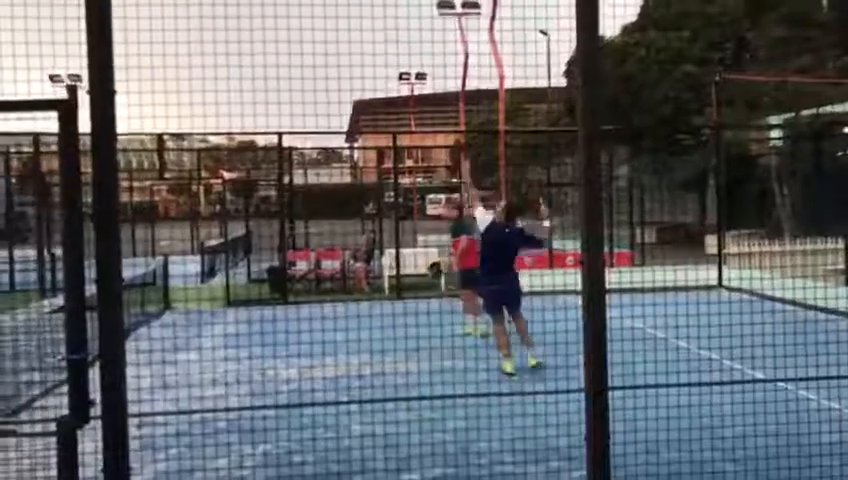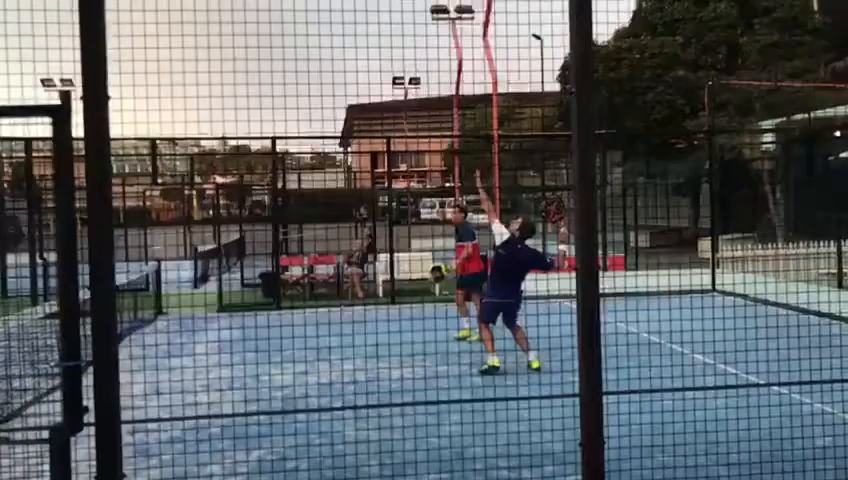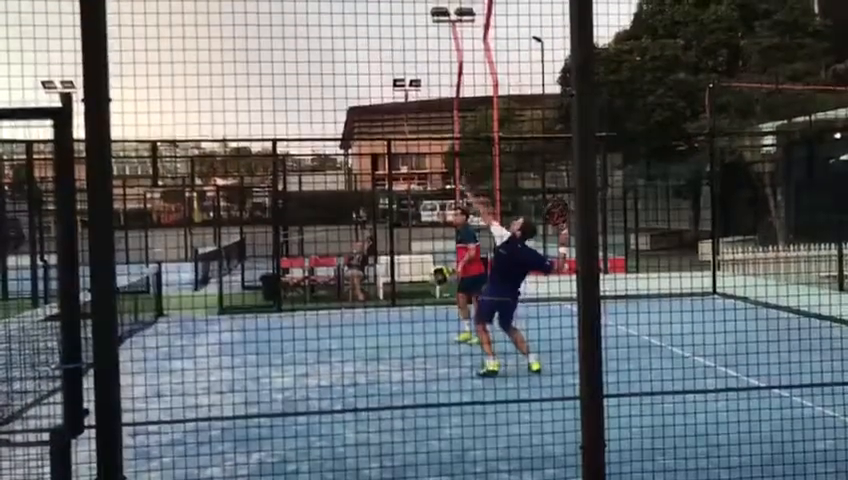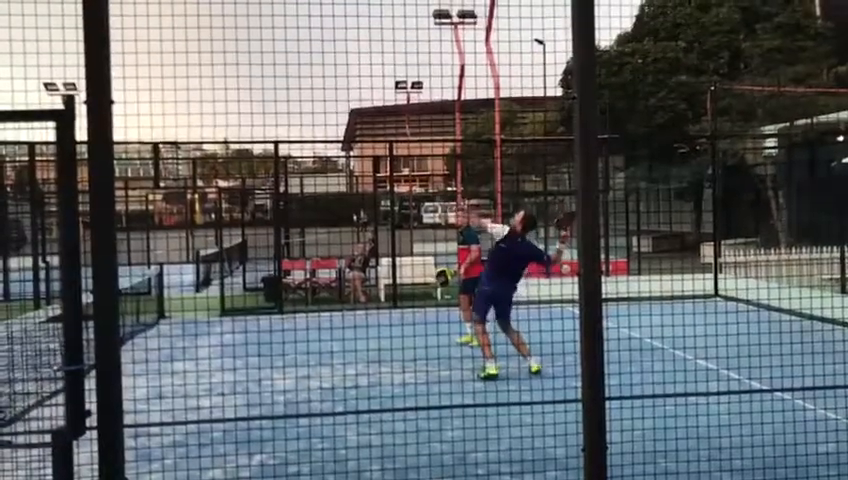
dt=0.7s
person 1, frame 1
left shoulder: (489, 225)
right shoulder: (518, 235)
left elbow: (475, 202)
right elbow: (542, 242)
right wrist: (545, 219)
left hip: (489, 285)
right hip: (509, 283)
left knee: (498, 321)
right knee: (517, 316)
left ankle: (507, 363)
right ankle: (532, 356)
person 1, frame 2
left shoulder: (504, 239)
right shoulder: (532, 254)
left elbow: (490, 212)
right elbow: (555, 265)
left wrist: (480, 187)
left hip: (494, 295)
right hip: (513, 296)
left knee: (483, 323)
right knee: (512, 324)
left ankle: (492, 360)
right ankle: (532, 358)
person 1, frame 3
left shoulder: (506, 239)
right shoulder: (531, 255)
left elbow: (487, 217)
right elbow: (554, 267)
left wrist: (472, 198)
left hip: (492, 293)
right hip: (510, 296)
left knee: (480, 324)
right knee: (508, 326)
left ankle: (491, 364)
right ankle: (532, 360)
person 1, frame 4
left shoulder: (505, 233)
right shoulder: (530, 248)
left elbow: (482, 223)
right elbow: (551, 262)
right wrist: (560, 247)
left hip: (487, 287)
right hip: (507, 290)
left knee: (479, 322)
right knee: (506, 326)
left ankle: (490, 366)
right ankle: (532, 362)
person 2, frame 1
left shoulder: (459, 224)
right shoulder: (457, 224)
left elbow: (464, 243)
left wrist: (456, 258)
left hip: (468, 265)
right hip: (469, 265)
left knee: (468, 296)
right knee: (466, 296)
left ankle: (481, 327)
right ankle: (471, 327)
person 2, frame 2
left shoulder: (466, 229)
right shoulder: (460, 228)
left elbow: (469, 250)
left wrist: (459, 262)
right wrist: (458, 264)
left hip: (474, 270)
right hip: (465, 270)
left knee: (477, 300)
right knee: (459, 299)
right ankle: (466, 330)
person 2, frame 3
left shoulder: (467, 231)
right shoulder: (460, 231)
left elbow: (472, 252)
left wrist: (461, 264)
right wrist: (459, 266)
left hip: (474, 273)
right hip: (466, 273)
left knee: (476, 302)
right knee: (461, 301)
right ankle: (467, 332)
person 2, frame 4
left shoulder: (470, 233)
right shoulder: (461, 233)
left elbow: (475, 253)
left wrist: (464, 266)
right wrist: (460, 268)
left hip: (474, 274)
right hip: (466, 274)
right knee: (464, 303)
right ankle: (470, 334)
